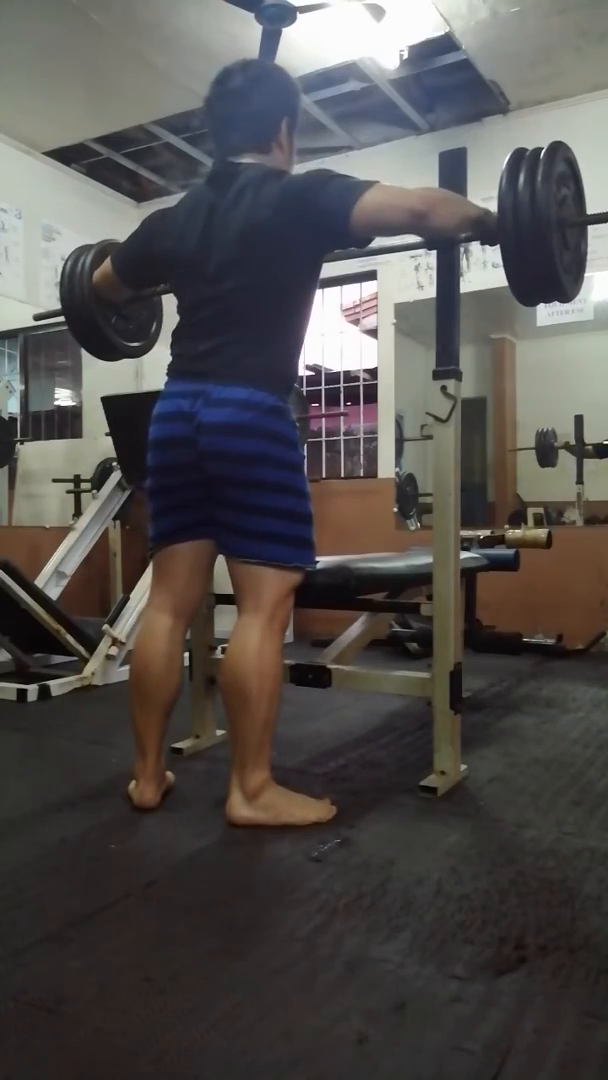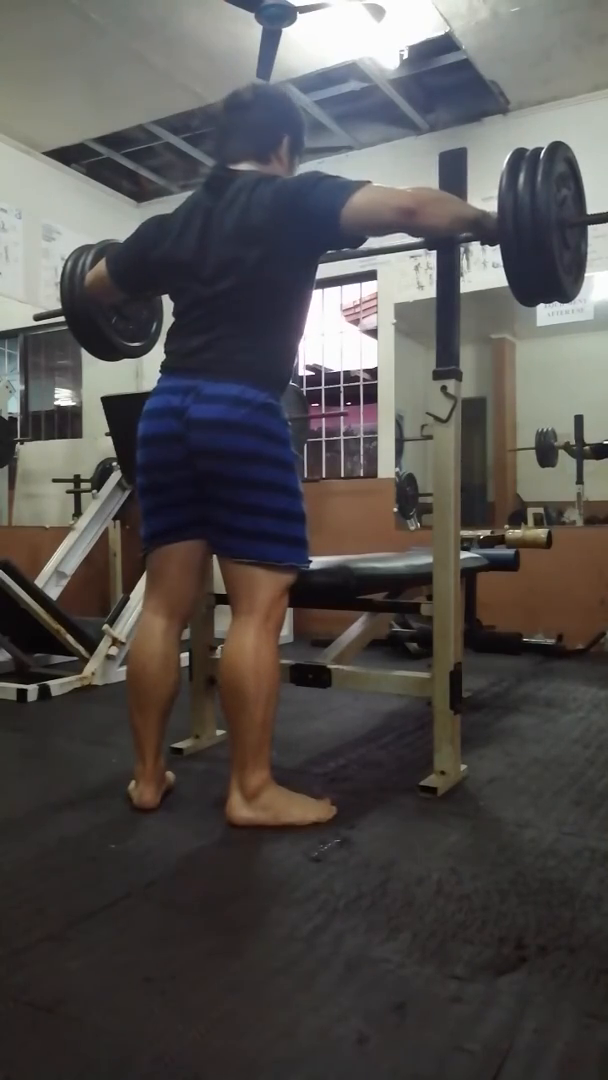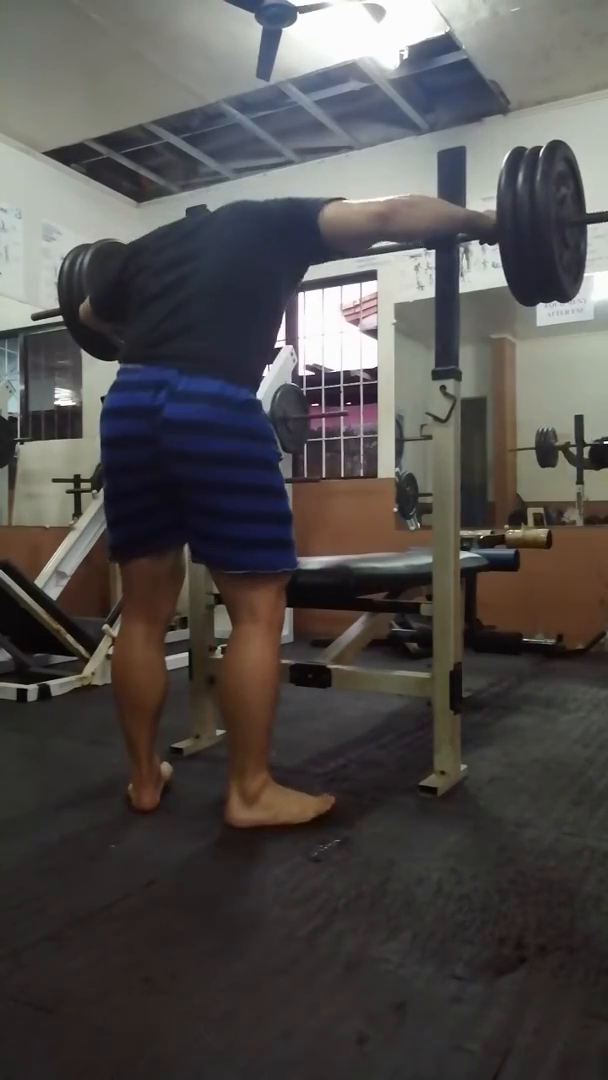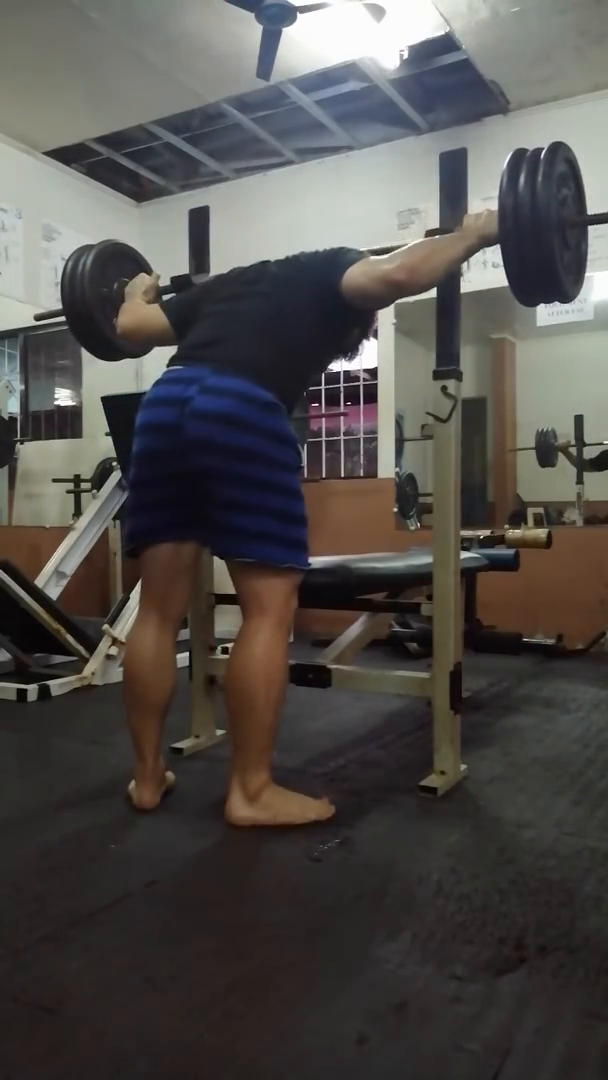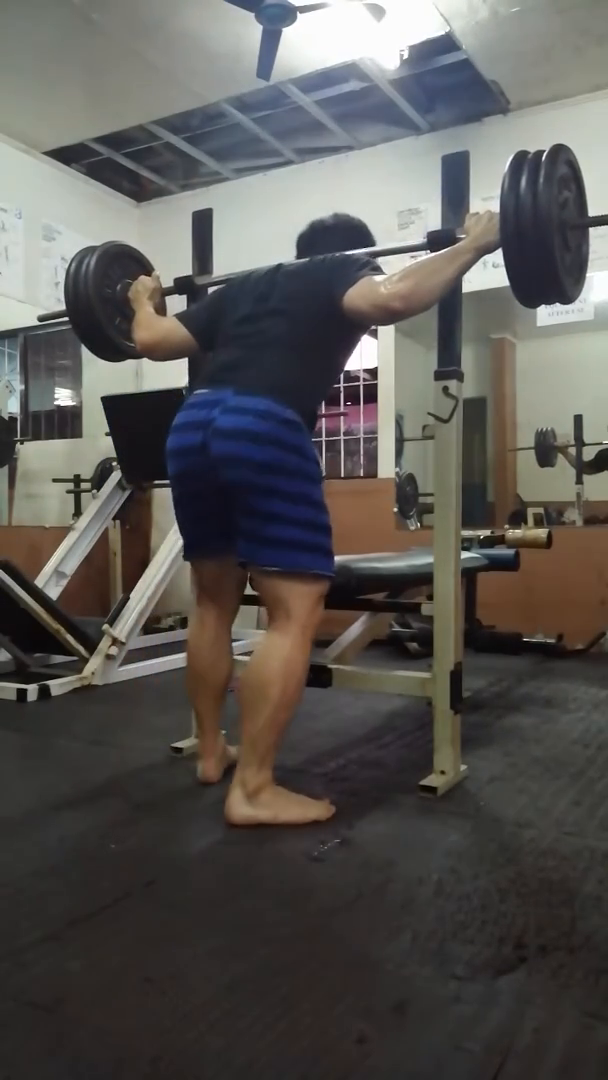
dt=1s
person 1, frame 1
left shoulder: (177, 217)
right shoulder: (298, 197)
left elbow: (104, 284)
right elbow: (415, 207)
right wrist: (488, 222)
left hip: (176, 410)
right hip: (248, 413)
left knee: (169, 602)
right knee: (265, 604)
left ankle: (147, 774)
right ankle: (252, 791)
person 1, frame 2
left shoulder: (174, 222)
right shoulder: (294, 200)
left elbow: (97, 285)
right elbow: (408, 206)
right wrist: (483, 221)
left hip: (166, 409)
right hip: (240, 412)
left knee: (165, 604)
right knee: (259, 606)
left ankle: (148, 775)
right ankle: (252, 792)
person 1, frame 3
left shoulder: (154, 244)
right shoulder: (278, 224)
left elbow: (91, 314)
right elbow: (382, 213)
right wrist: (477, 221)
left hip: (127, 404)
right hip: (213, 408)
left knee: (144, 612)
right knee: (258, 609)
left ankle: (144, 778)
right ankle: (251, 793)
person 1, frame 4
left shoulder: (235, 282)
right shoulder: (334, 271)
left elbow: (130, 326)
right elbow: (395, 273)
left wrist: (137, 293)
right wrist: (474, 235)
left hip: (163, 404)
right hip: (241, 412)
left knee: (159, 611)
right knee: (269, 609)
left ankle: (147, 776)
right ankle: (251, 792)
person 1, frame 5
left shoulder: (245, 286)
right shoulder: (343, 271)
left elbow: (150, 340)
right elbow: (389, 298)
left wrist: (143, 300)
right wrist: (474, 244)
left hip: (192, 426)
right hip: (263, 432)
left knee: (215, 606)
right knee: (295, 613)
left ankle: (212, 752)
right ankle: (254, 787)
